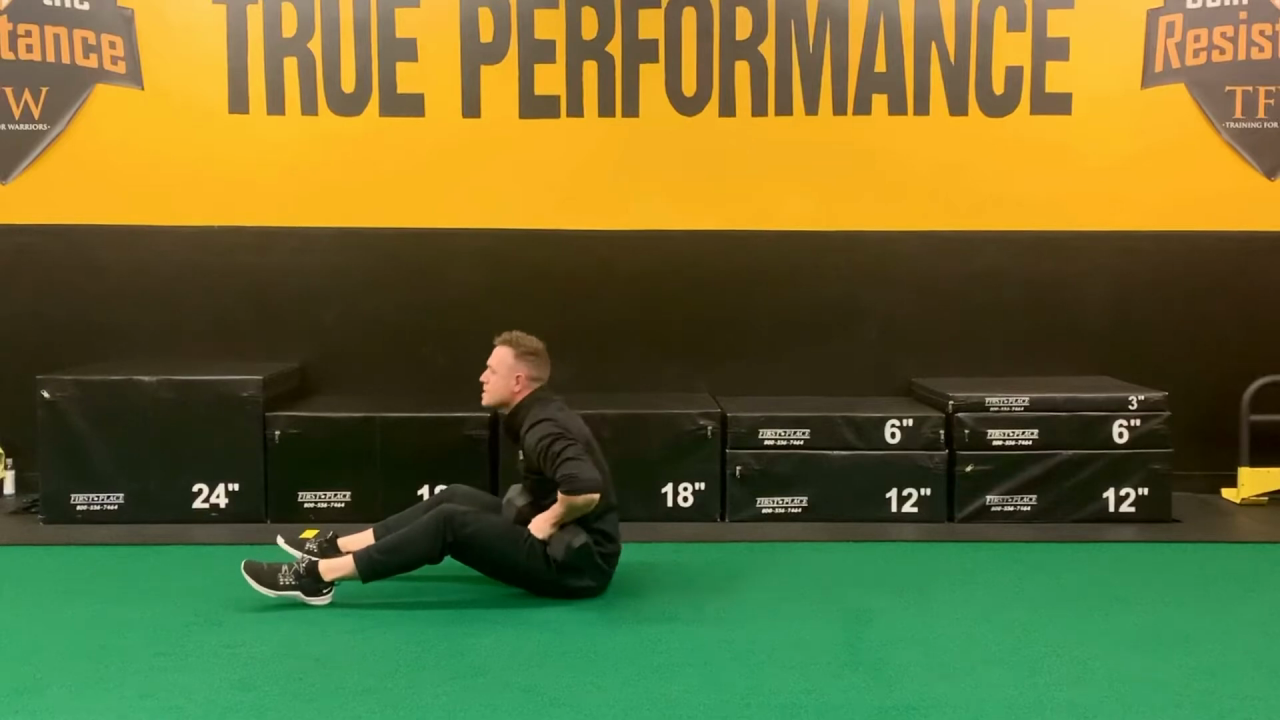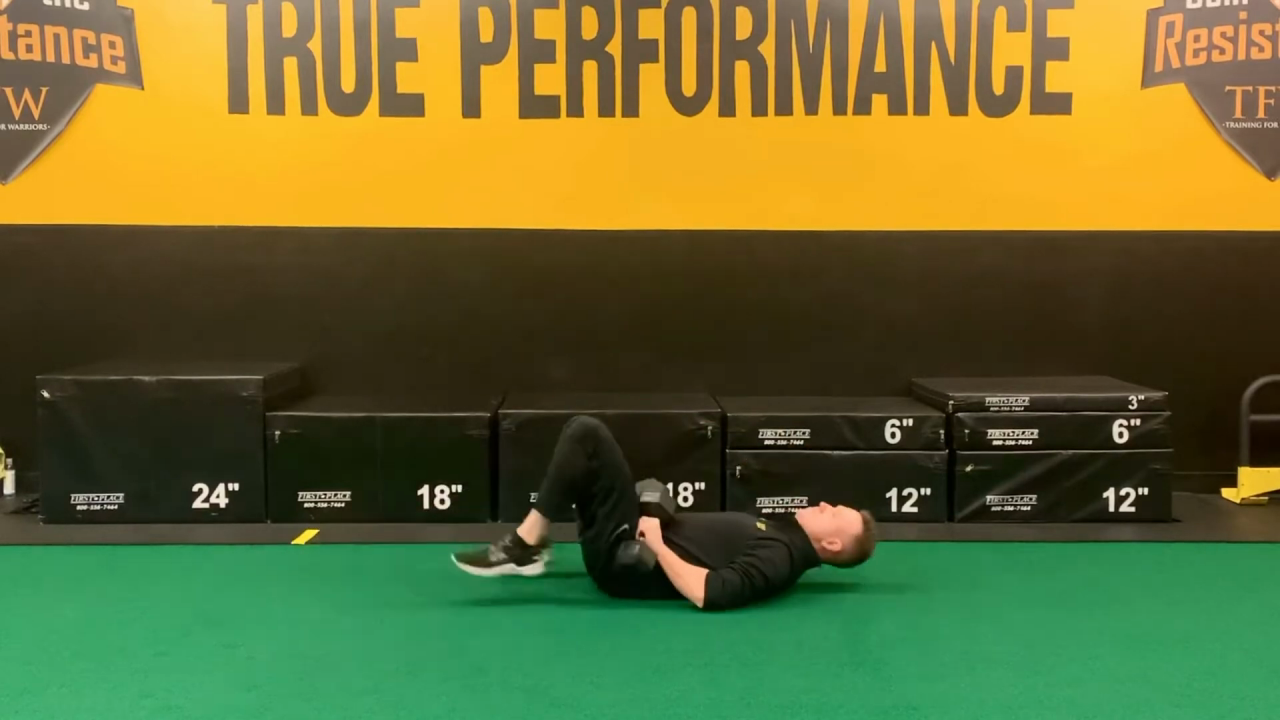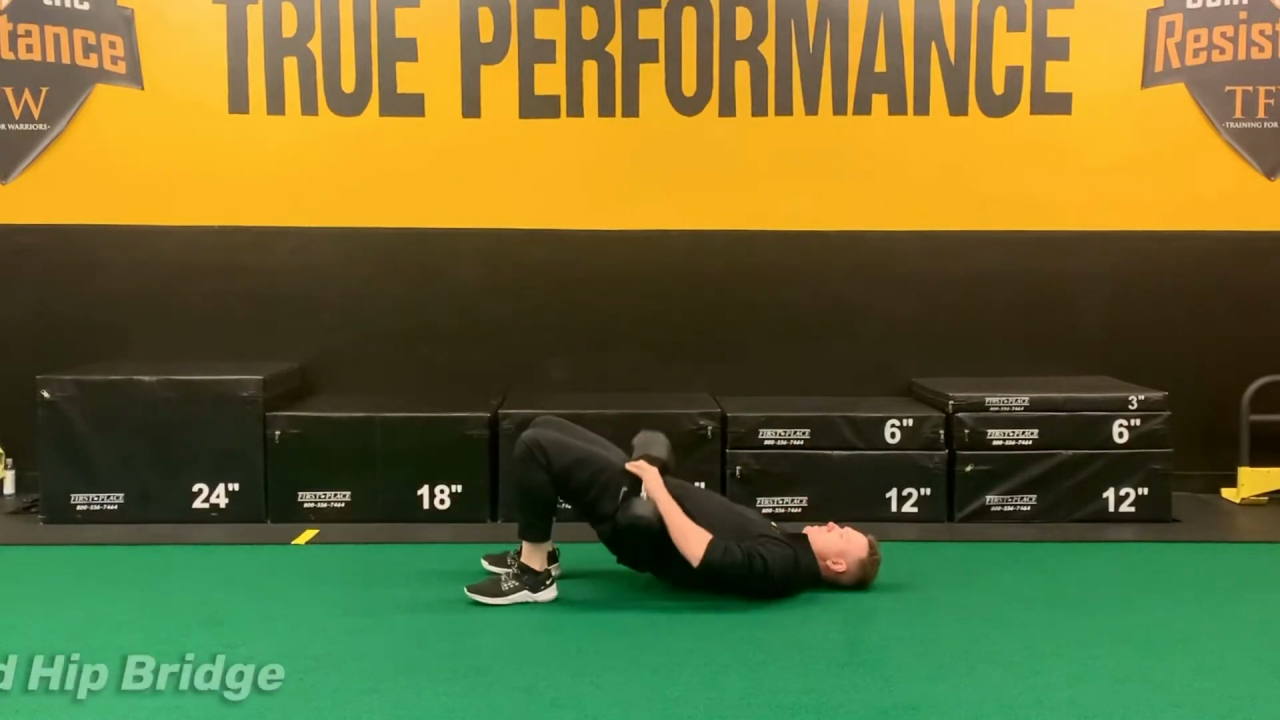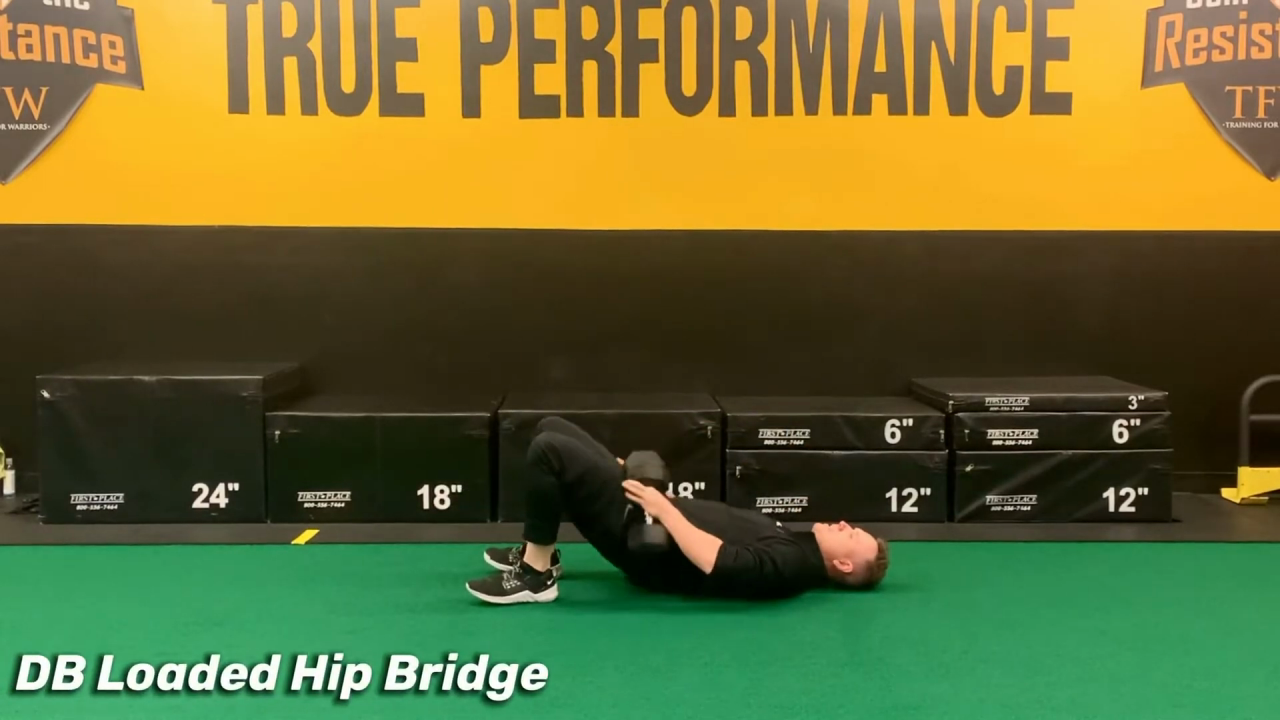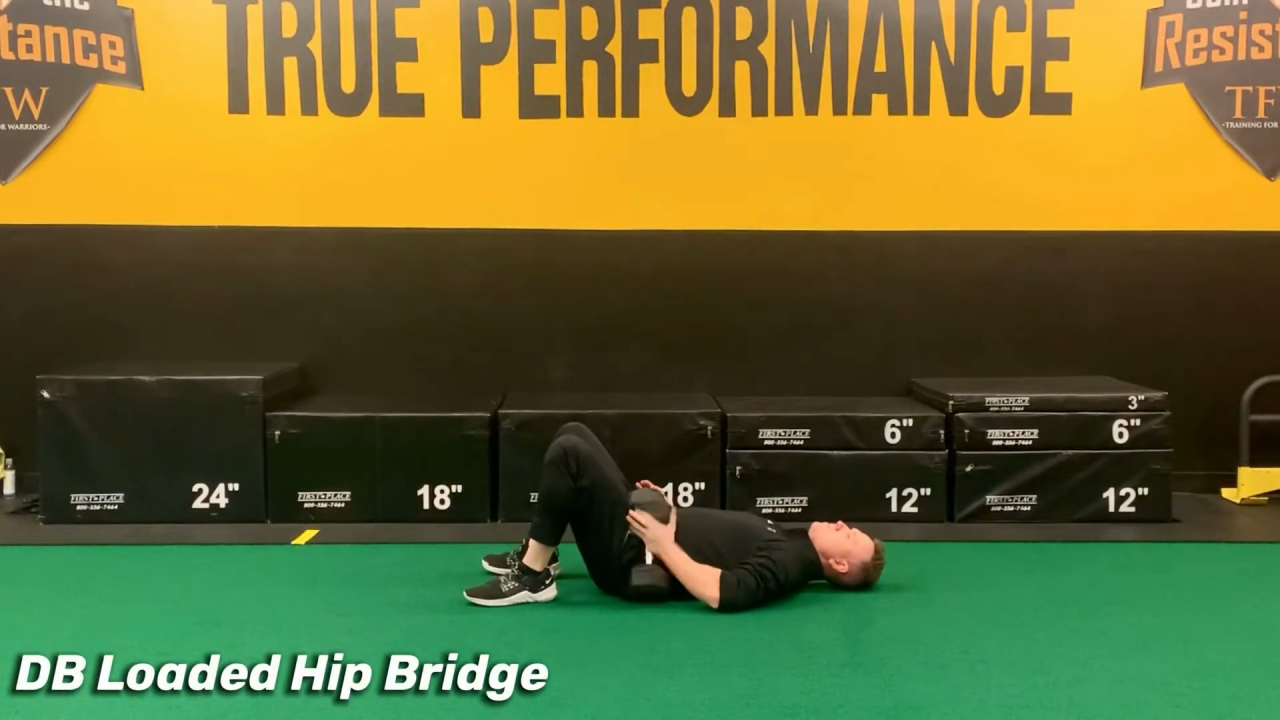
dt=1s
person 1, frame 1
left shoulder: (541, 429)
right shoulder: (541, 413)
left elbow: (585, 489)
left wrist: (551, 520)
right wrist: (537, 512)
left hip: (576, 565)
left knee: (449, 523)
right knee: (456, 498)
left ankle: (318, 577)
right ankle: (335, 547)
person 1, frame 2
left shoulder: (779, 561)
right shoulder: (783, 534)
left elbow: (707, 592)
left wrist: (657, 544)
right wrist: (656, 521)
left hip: (622, 557)
right hip: (638, 534)
left knee: (587, 433)
right knee: (583, 433)
left ankle: (524, 546)
right ankle: (529, 542)
person 1, frame 3
left shoulder: (781, 567)
right shoulder: (786, 546)
left elbow: (705, 557)
left wrist: (658, 492)
right wrist: (658, 487)
right hip: (647, 489)
left knee: (533, 447)
right knee: (544, 429)
left ankle: (532, 574)
right ankle: (539, 553)
person 1, frame 4
left shoulder: (792, 565)
right shoulder: (791, 542)
left elbow: (719, 563)
left wrist: (663, 508)
right wrist: (641, 483)
right hip: (651, 520)
left knee: (548, 449)
right knee: (553, 430)
left ankle: (534, 575)
right ankle: (538, 552)
person 1, frame 5
left shoulder: (788, 565)
right shoulder: (787, 541)
left elbow: (721, 593)
left wrist: (663, 547)
right wrist: (666, 508)
left hip: (632, 559)
right hip: (645, 537)
left knee: (568, 453)
right knee: (573, 434)
left ankle: (532, 576)
right ankle: (537, 553)
